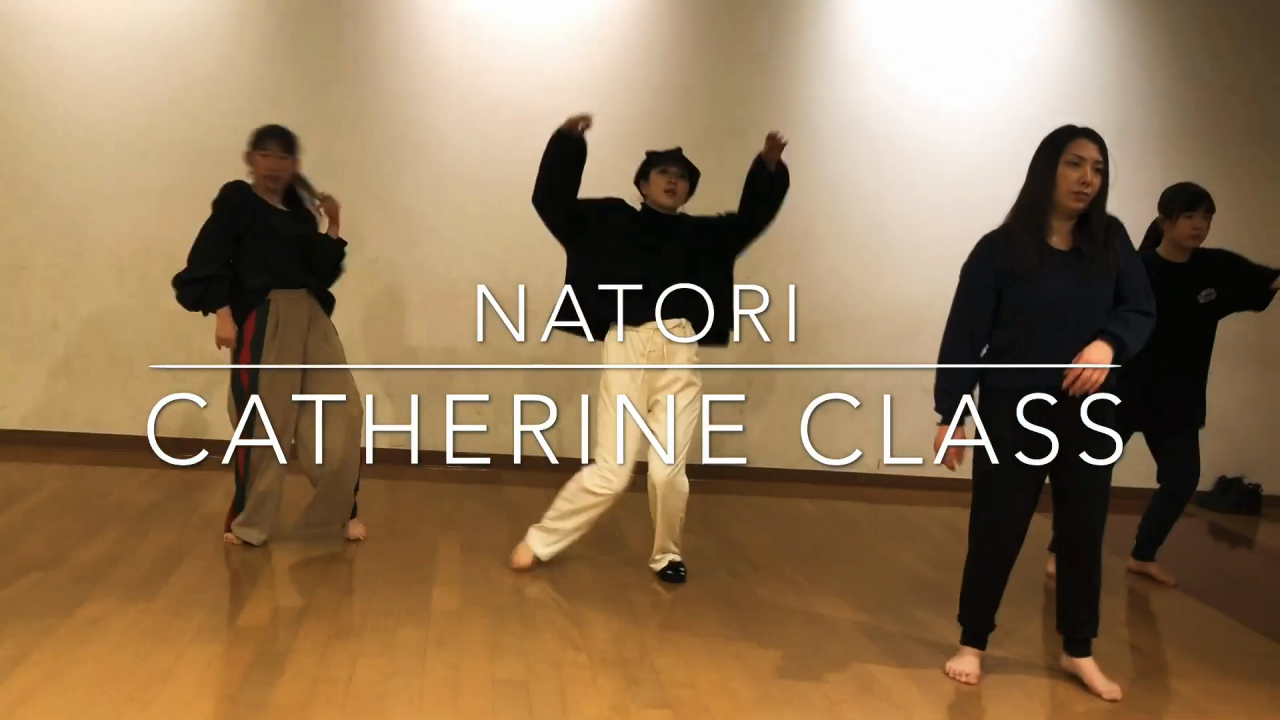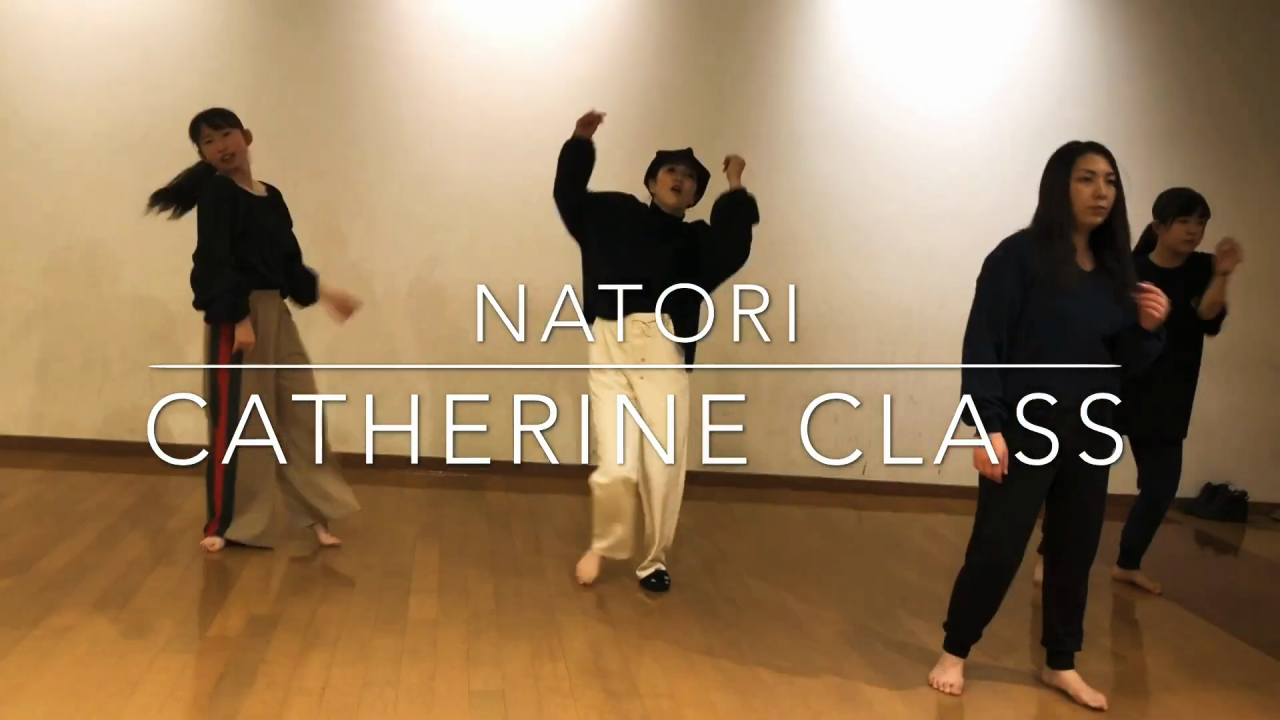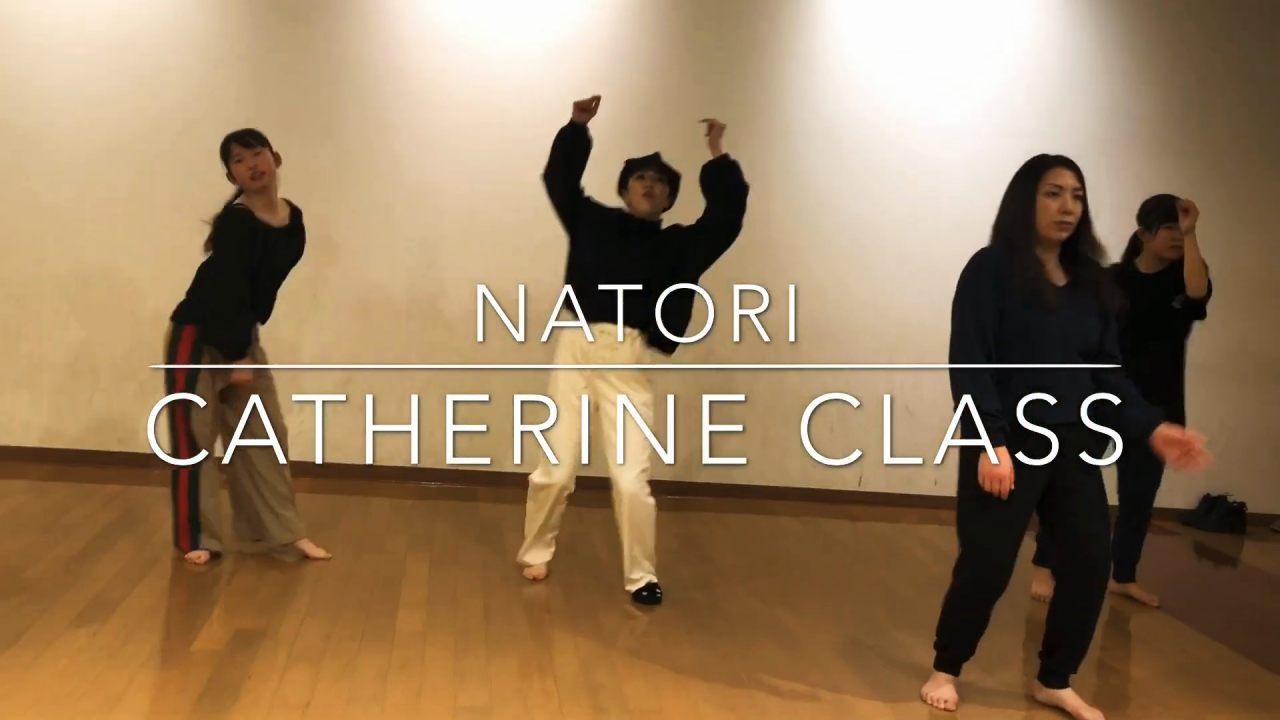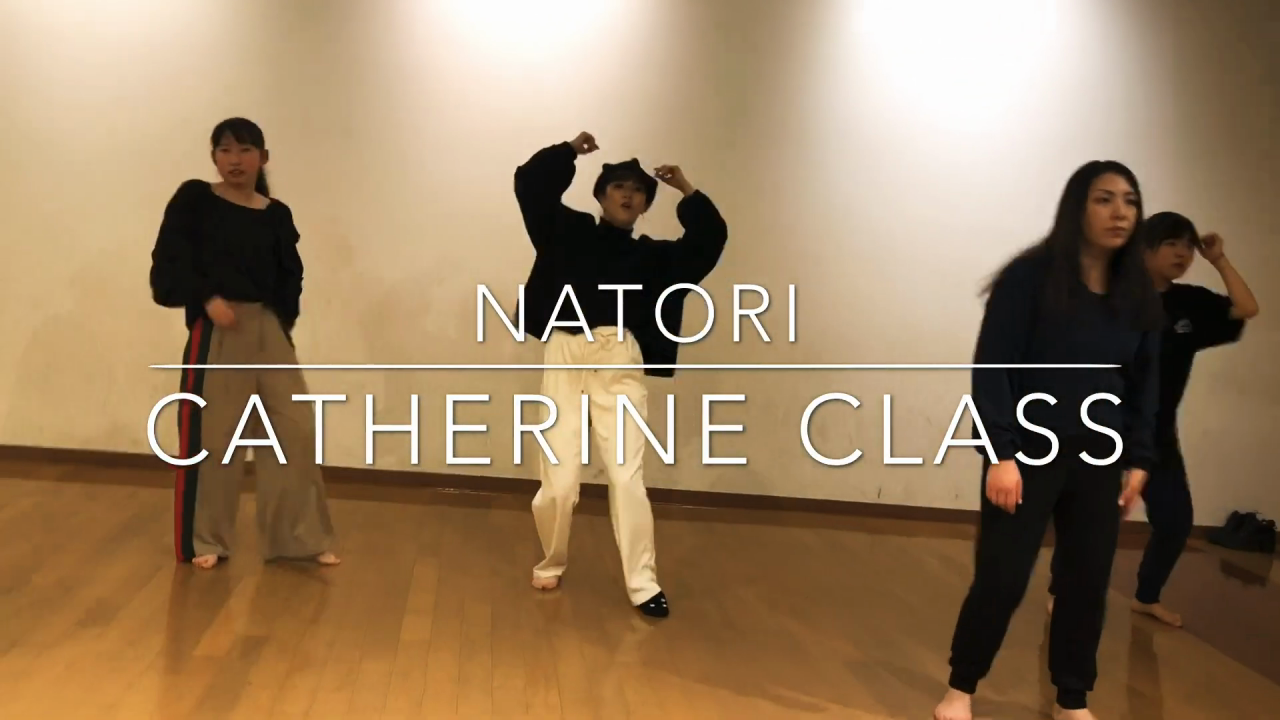
dt=0.3s
person 1, frame 1
left shoulder: (1110, 241)
right shoulder: (1000, 248)
left elbow: (1141, 313)
right elbow: (963, 338)
left wrist: (1106, 346)
right wrist: (950, 418)
left hip: (1089, 414)
right hip: (1014, 413)
left knee: (1083, 534)
right knee: (996, 532)
left ankle: (1079, 651)
right ankle: (972, 643)
person 1, frame 2
left shoulder: (1116, 266)
right shoulder: (1019, 255)
left elbow: (1127, 360)
right elbow: (982, 346)
left wrist: (1150, 327)
right wrist: (988, 428)
left hip: (1089, 428)
right hip: (1023, 425)
left knee: (1076, 547)
right knee: (998, 546)
left ankle: (1061, 663)
right ankle: (955, 650)
person 1, frame 3
left shoulder: (1090, 280)
right shoulder: (990, 271)
left elbow: (1105, 370)
right elbow: (970, 364)
left wrist: (1154, 427)
right wrist: (987, 445)
left hip: (1071, 442)
right hip: (1005, 442)
left knee: (1089, 561)
right knee: (985, 566)
right ankle: (944, 669)
person 1, frame 4
left shoulder: (1139, 291)
right shoulder: (1030, 277)
left elbow: (1144, 384)
right elbow: (992, 368)
left wrist: (1138, 460)
right wrist: (999, 454)
left hip: (1098, 455)
right hip: (1029, 448)
left knee: (1089, 580)
right knee: (1003, 576)
person 2, frame 1
left shoulder: (699, 233)
right shoulder: (612, 220)
left elbow: (754, 215)
right elbow: (554, 204)
left wrist: (769, 164)
right wrist: (567, 143)
left hip: (680, 360)
right hip: (625, 357)
left knee: (668, 475)
right knee: (609, 473)
left ankle: (666, 553)
right ankle: (540, 540)
person 2, frame 2
left shoulder: (697, 238)
right shoulder: (615, 213)
left elbow: (730, 255)
right elbow: (569, 196)
left wrist: (735, 191)
right wrist: (580, 144)
left hip: (664, 352)
right hip: (610, 350)
left knee: (665, 471)
right knee: (615, 468)
left ankle: (652, 561)
right ankle: (604, 548)
person 2, frame 3
left shoulder: (675, 245)
right shoulder: (595, 222)
left elbow: (726, 217)
right elbow: (559, 179)
left wrist: (718, 157)
right wrist: (577, 126)
left hip: (628, 364)
right hip: (575, 354)
left knee: (631, 480)
right knee: (554, 471)
left ankle: (640, 574)
right ankle: (536, 550)
person 2, frame 4
left shoulder: (651, 255)
right shoulder: (568, 230)
left elbow: (708, 242)
right elbow: (530, 183)
left wrist: (687, 193)
right wrist: (570, 151)
left hip: (621, 366)
right hip: (566, 358)
left knee: (627, 478)
right knee: (558, 483)
left ankle: (643, 584)
right ankle: (551, 565)
person 3, frame 1
left shoulder: (300, 211)
right shoulder: (236, 198)
left elbow: (325, 269)
right elbow: (209, 259)
left wrist: (334, 229)
right wrist: (221, 314)
left hip: (312, 314)
right hip: (261, 317)
left knee: (343, 409)
right knee: (263, 421)
left ankle: (342, 511)
right ankle: (249, 520)
person 3, frame 2
left shoulder: (272, 198)
right shoulder: (217, 192)
right elbow: (214, 262)
left wrist: (324, 294)
right wrist: (240, 321)
left hip: (277, 313)
right hip: (235, 317)
left knee: (299, 414)
right knee: (237, 423)
left ankle: (316, 516)
right ankle: (226, 524)
person 3, frame 3
left shoulder: (293, 220)
right shoulder: (236, 221)
right elbow: (225, 292)
left wrist: (246, 347)
right wrist: (237, 357)
left hip: (242, 335)
right hip: (199, 336)
left knee: (265, 432)
right knee: (194, 436)
left ankle: (285, 531)
right ankle: (197, 537)
person 3, frame 4
left shoulder: (277, 216)
right shoulder: (193, 199)
left elbow: (290, 279)
right elbow: (167, 266)
left wrist: (279, 325)
right wrist: (209, 300)
left hip: (270, 331)
right hip: (214, 331)
left knee: (297, 433)
right knee: (209, 441)
left ankle: (307, 538)
right ankle: (203, 541)
person 4, frame 1
left shoulder: (1220, 267)
left hip: (1178, 400)
right hip: (1121, 392)
left knee: (1181, 482)
left ankle: (1142, 557)
right ankle: (1060, 551)
person 4, frame 2
left shoulder: (1205, 270)
left elbow: (1209, 317)
left wrist: (1222, 274)
left hip: (1165, 404)
left knee: (1161, 489)
left ankle: (1128, 565)
person 4, frame 3
left shoulder: (1183, 273)
right shoulder: (1113, 280)
left elbow: (1199, 292)
left wrist: (1191, 233)
left hip: (1149, 408)
left knee: (1138, 499)
left ankle: (1123, 577)
right ankle: (1043, 569)
person 4, frame 4
left shoulder: (1192, 302)
left elbow: (1247, 309)
left wrist: (1219, 259)
left hip: (1155, 435)
left knee: (1176, 522)
left ankle: (1147, 598)
right ankle: (1061, 592)
